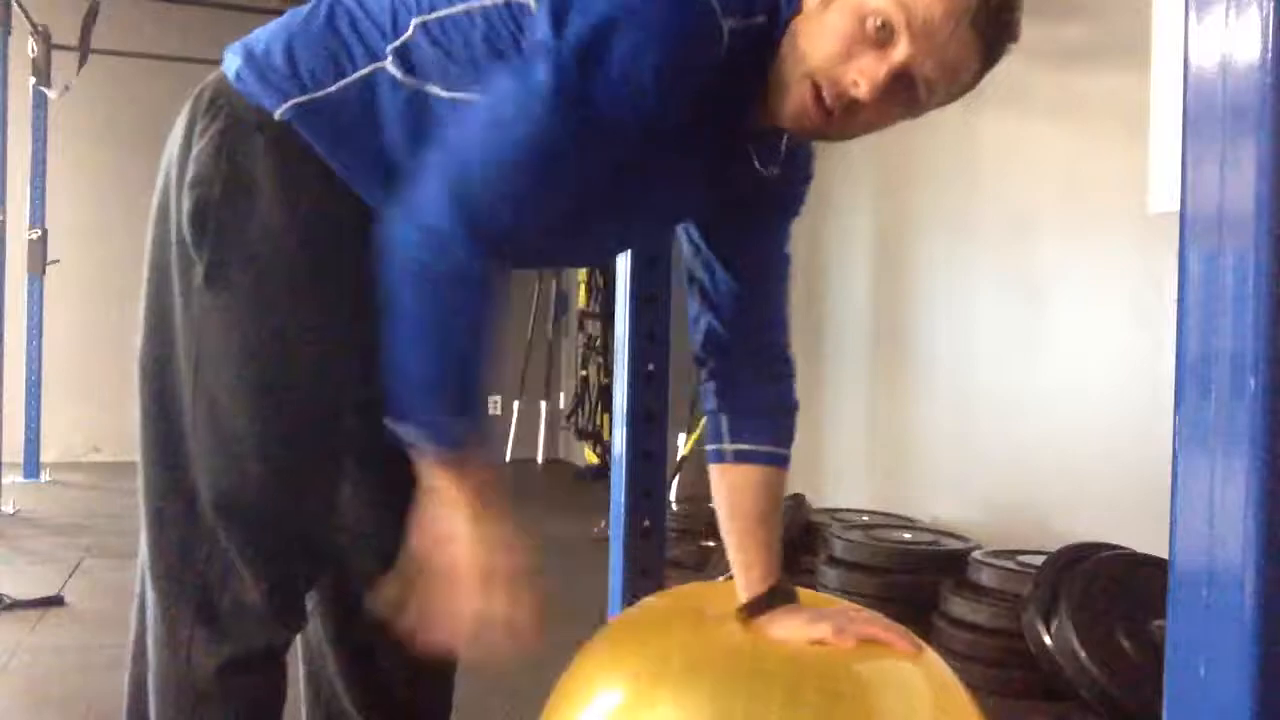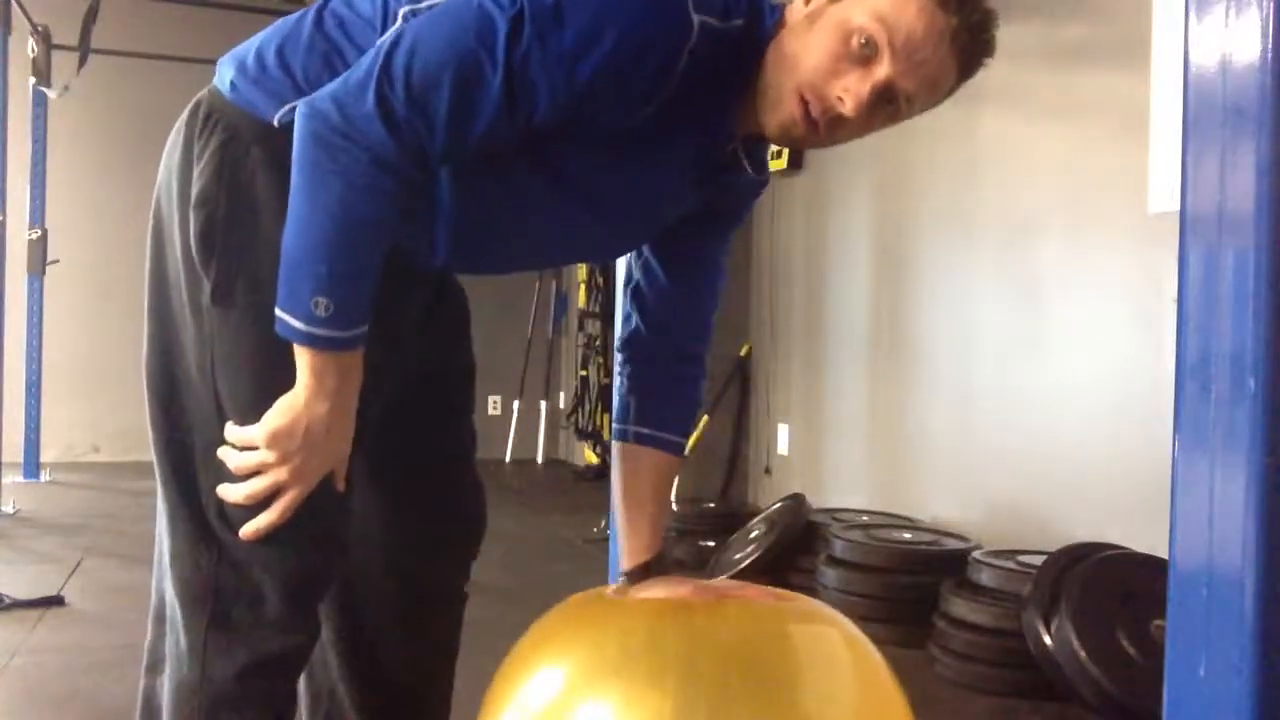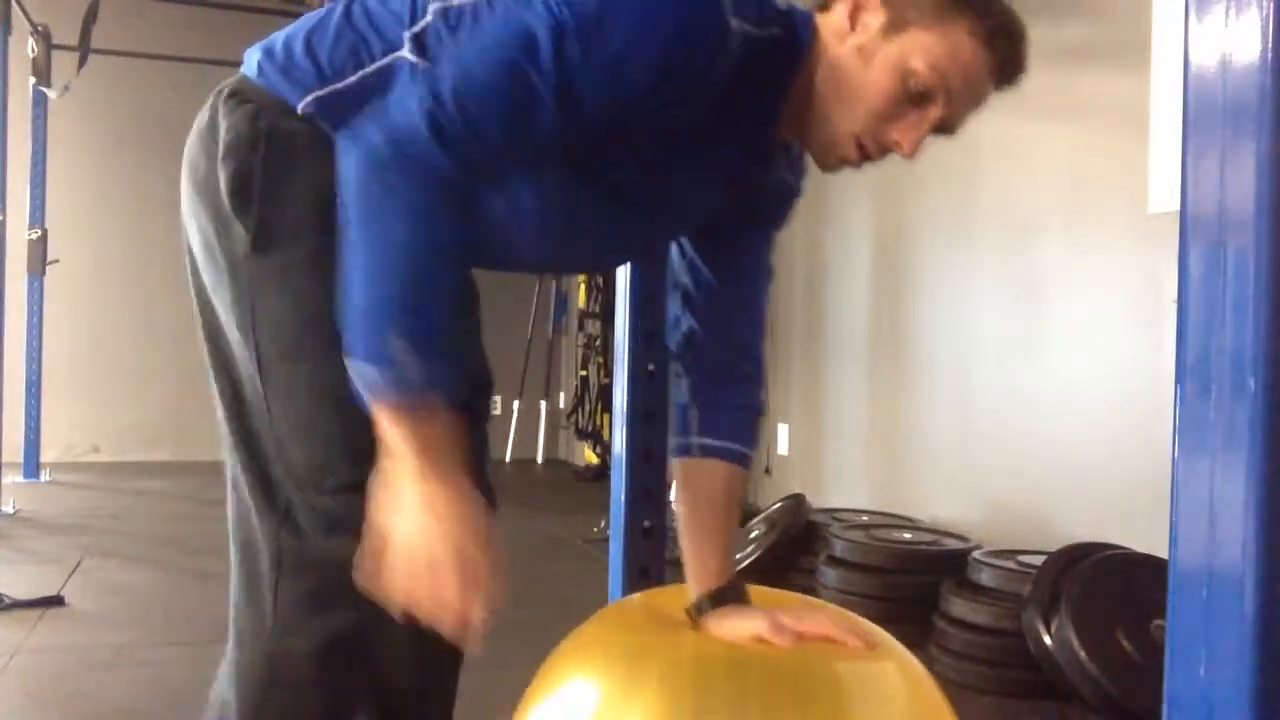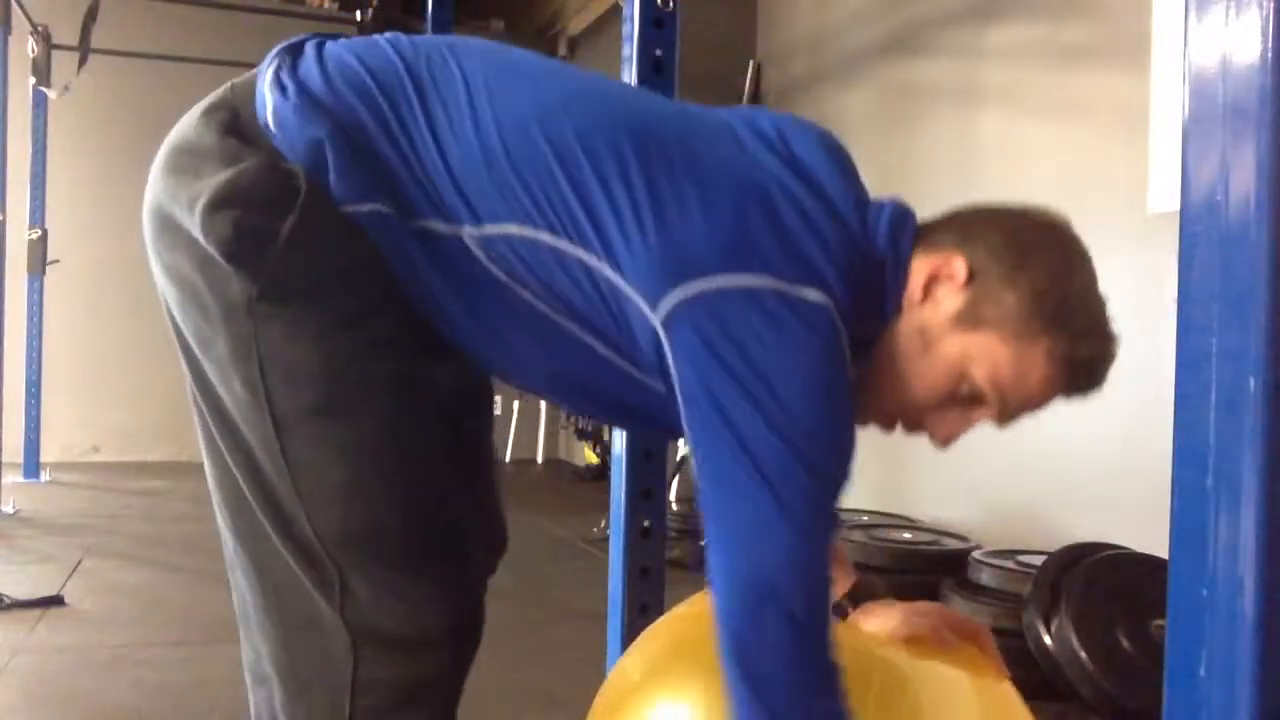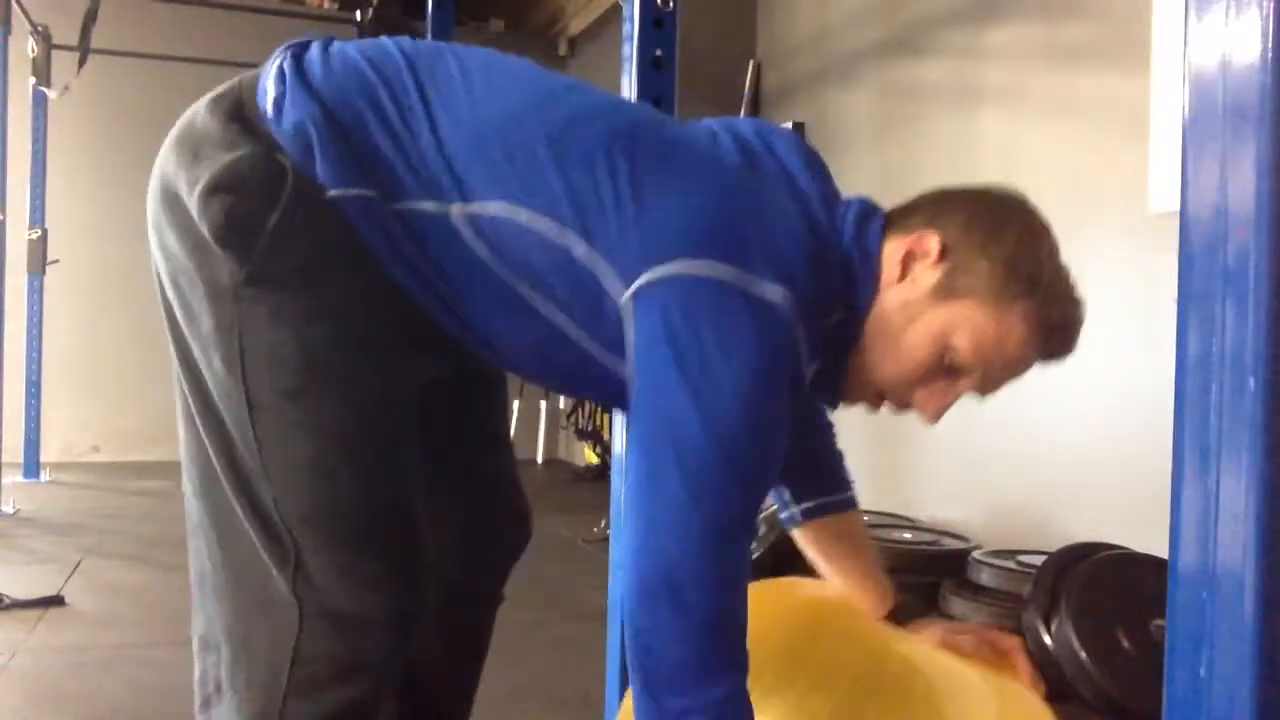
dt=1s
person 1, frame 1
left shoulder: (770, 158)
left elbow: (744, 355)
right elbow: (449, 224)
left wrist: (763, 598)
right wrist: (457, 488)
left hip: (397, 220)
right hip: (272, 153)
left knee: (403, 555)
right knee: (244, 556)
person 1, frame 2
left shoulder: (730, 165)
left elbow: (664, 348)
right elbow: (353, 125)
left wrist: (641, 571)
right wrist: (327, 390)
left hip: (393, 245)
right hip: (264, 163)
left knee: (419, 544)
right knee: (258, 562)
person 1, frame 3
left shoulder: (761, 164)
left elbow: (718, 363)
right elbow: (407, 158)
left wrist: (715, 597)
right wrist: (425, 466)
left hip: (411, 216)
right hip: (286, 149)
left knee: (421, 575)
right knee: (329, 543)
person 1, frame 4
left shoulder: (835, 221)
right shoulder: (777, 328)
left wrist: (852, 599)
left hip: (364, 211)
right hip: (262, 192)
left knee: (444, 563)
right knee: (384, 609)
person 1, frame 5
left shoulder: (809, 222)
right shoulder: (734, 316)
left elbow: (790, 443)
left wrist: (897, 619)
left hip: (382, 219)
right hip: (261, 184)
left knee: (466, 544)
right knee: (334, 594)
